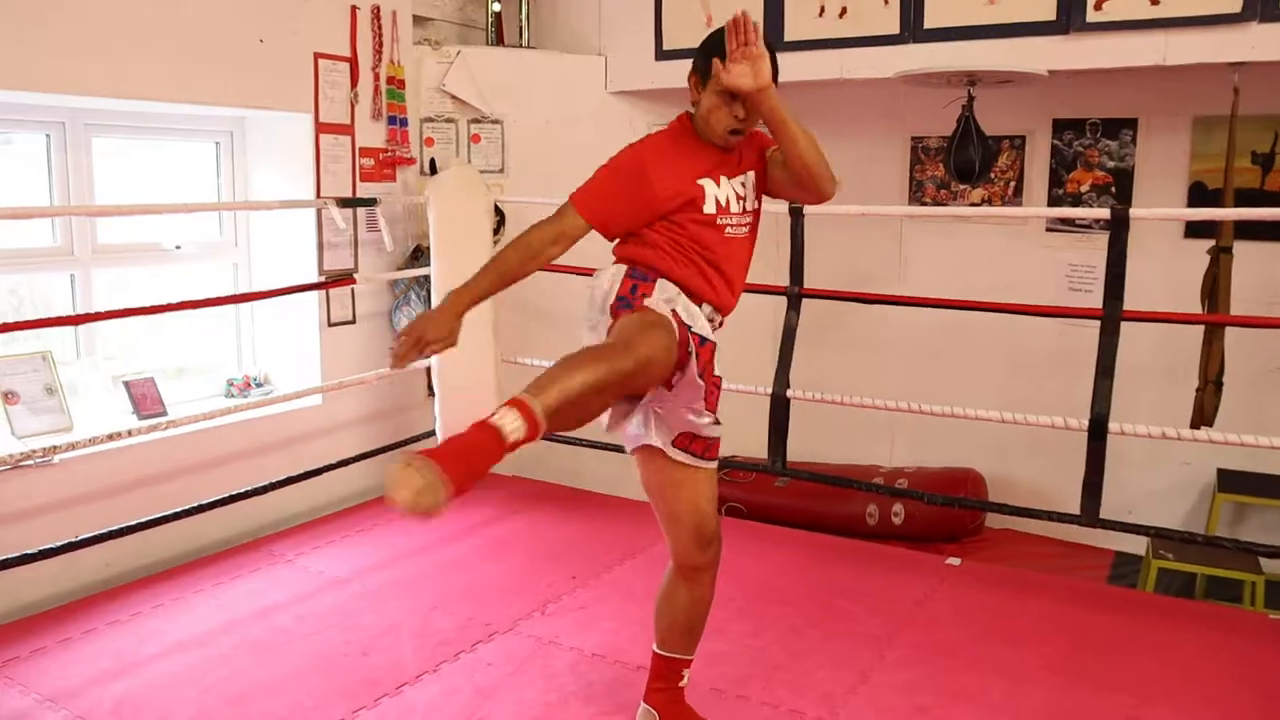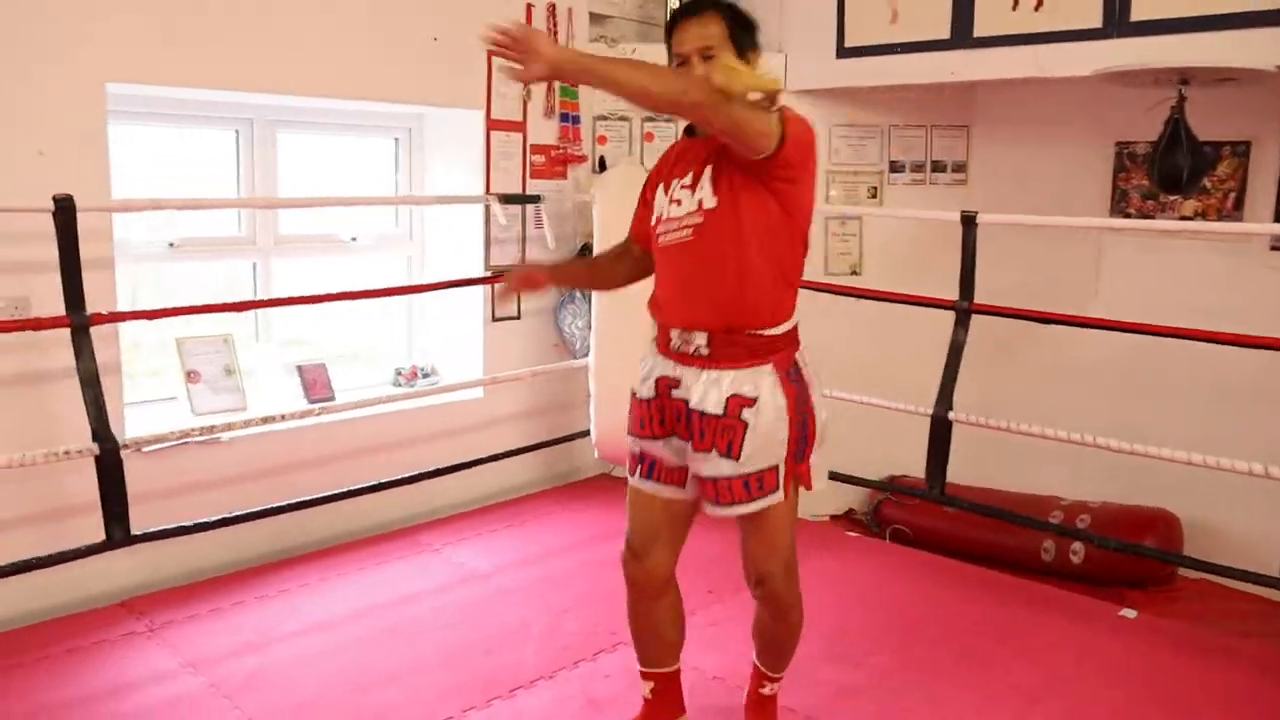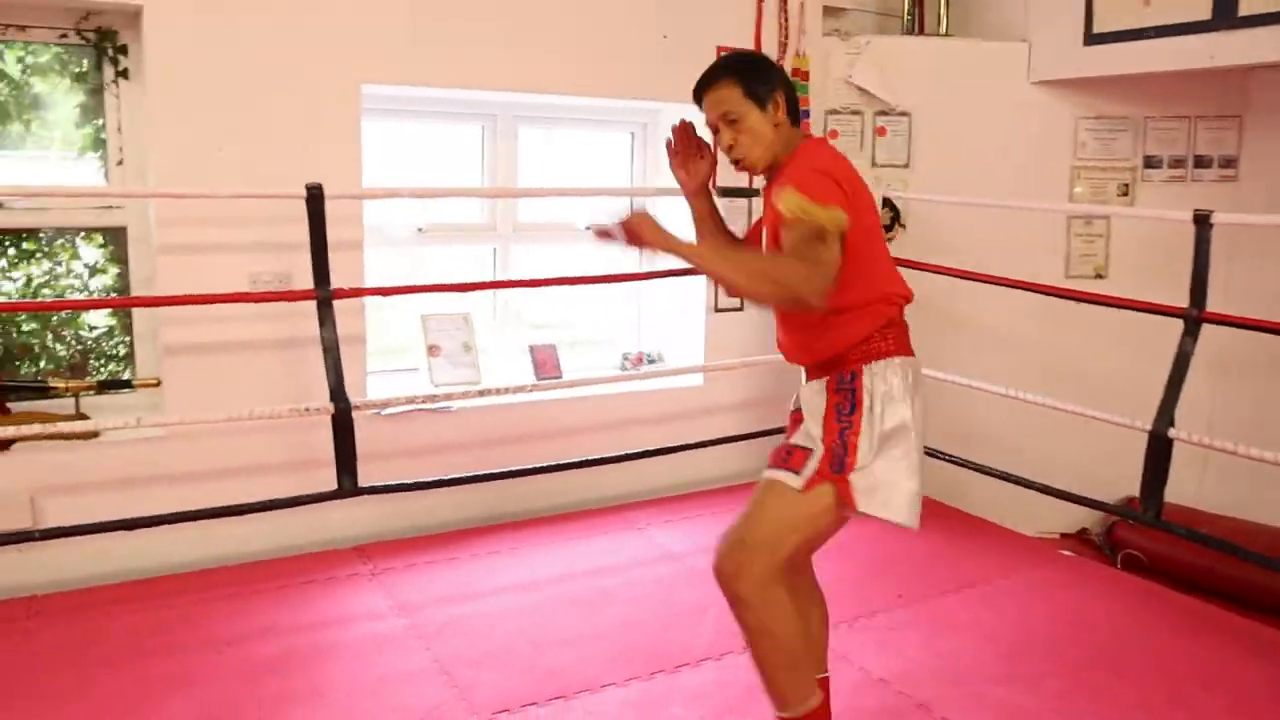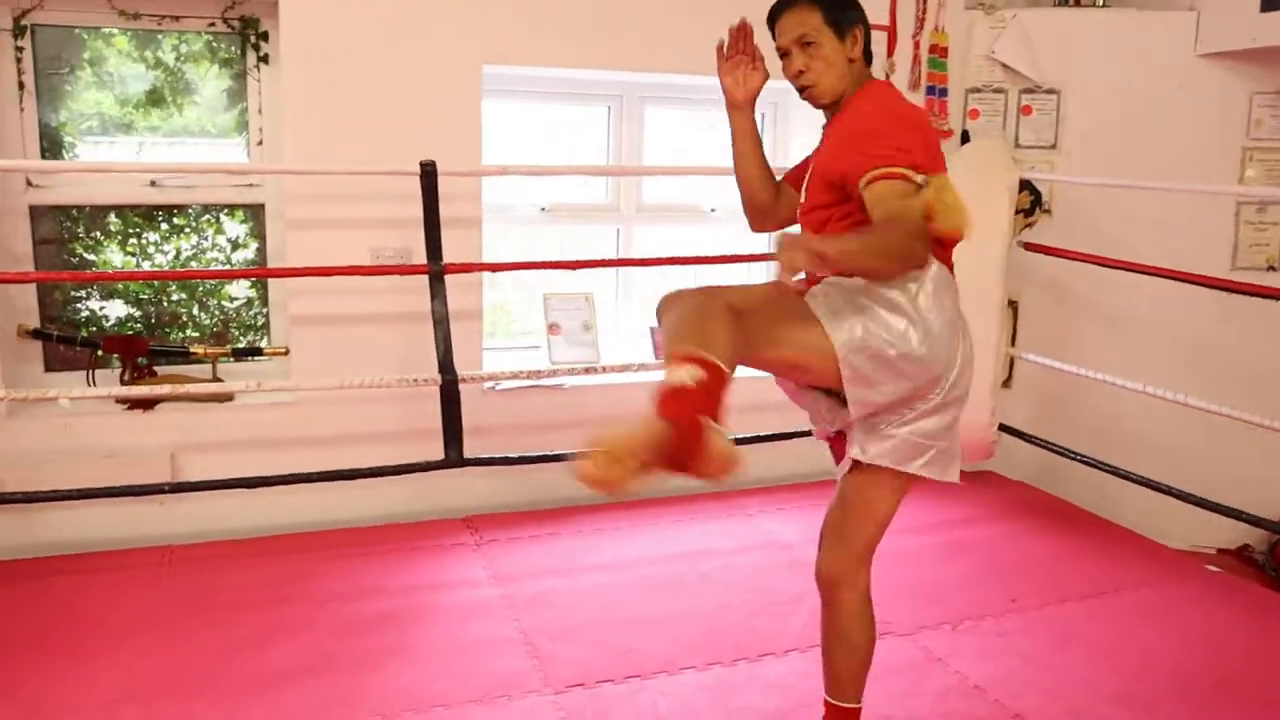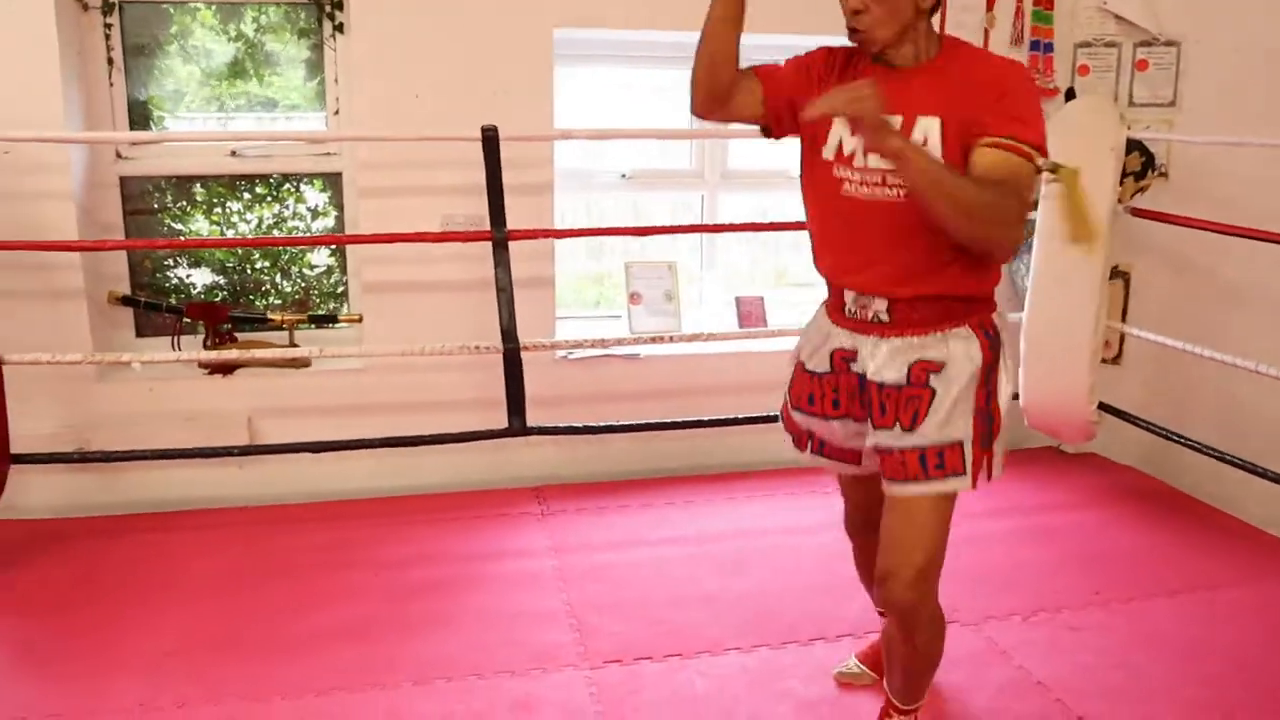
dt=0.7s
person 1, frame 1
left shoulder: (758, 155)
right shoulder: (655, 158)
left elbow: (820, 188)
right elbow: (554, 231)
left wrist: (766, 96)
right wrist: (455, 303)
left hip: (692, 354)
left knee: (699, 547)
right knee: (650, 347)
right ankle: (461, 455)
person 1, frame 2
left shoulder: (784, 136)
right shoulder: (673, 165)
left elbow: (700, 100)
right elbow: (634, 259)
left wrist: (569, 63)
right wrist: (554, 274)
left hip: (754, 386)
right hip: (675, 378)
left knee: (772, 579)
right knee: (646, 565)
person 1, frame 3
left shoulder: (817, 174)
right shoulder: (792, 184)
left elbow: (803, 284)
right elbow: (748, 269)
left wrist: (677, 243)
right wrist: (698, 189)
left hip: (861, 393)
right hip: (837, 394)
left knee: (746, 567)
right knee: (777, 556)
person 1, frame 4
left shoulder: (880, 120)
right shoulder: (847, 135)
left elbow: (903, 245)
right elbow: (767, 211)
left wrist: (818, 252)
right wrist: (742, 108)
left hip: (894, 315)
right hip: (915, 352)
left knee: (694, 309)
right knee: (840, 563)
left ankle: (679, 428)
person 1, frame 5
left shoulder: (995, 87)
right shoulder: (821, 77)
left elbow: (997, 230)
right elbow: (710, 96)
left wrist: (885, 136)
left hip: (941, 352)
right hip: (845, 342)
left knee: (906, 582)
right knee: (863, 519)
right ankle: (896, 641)
